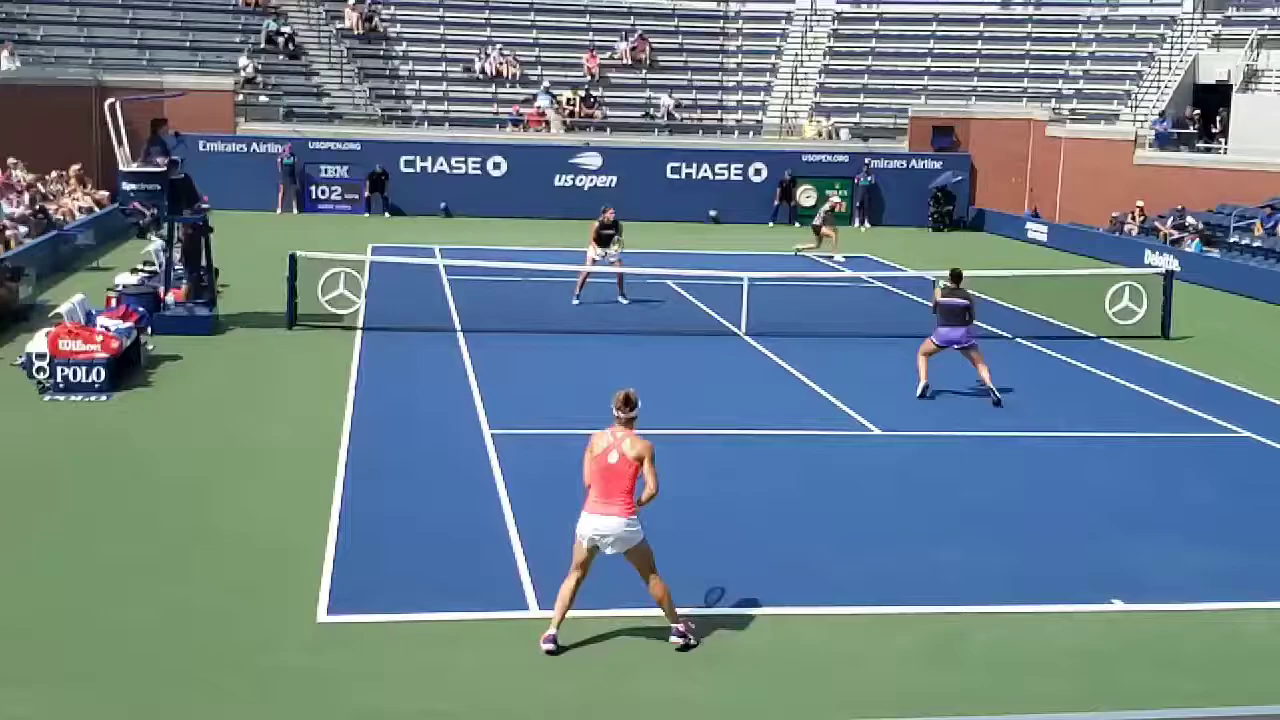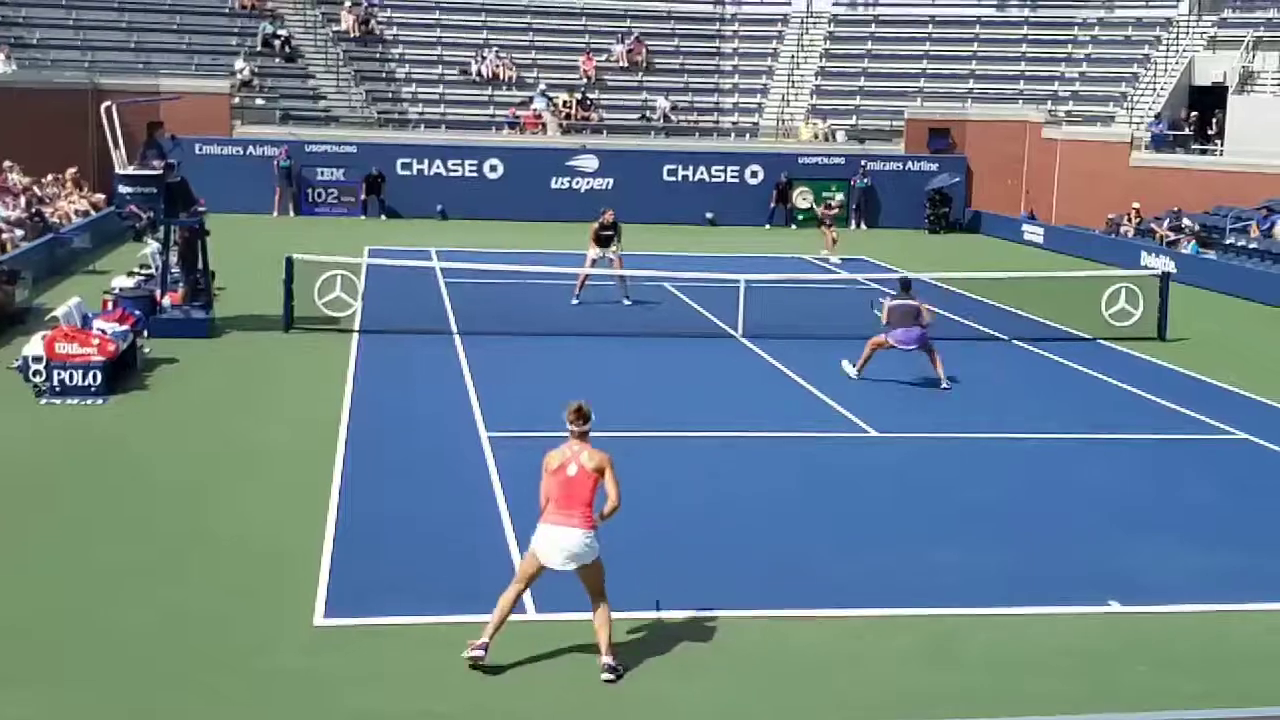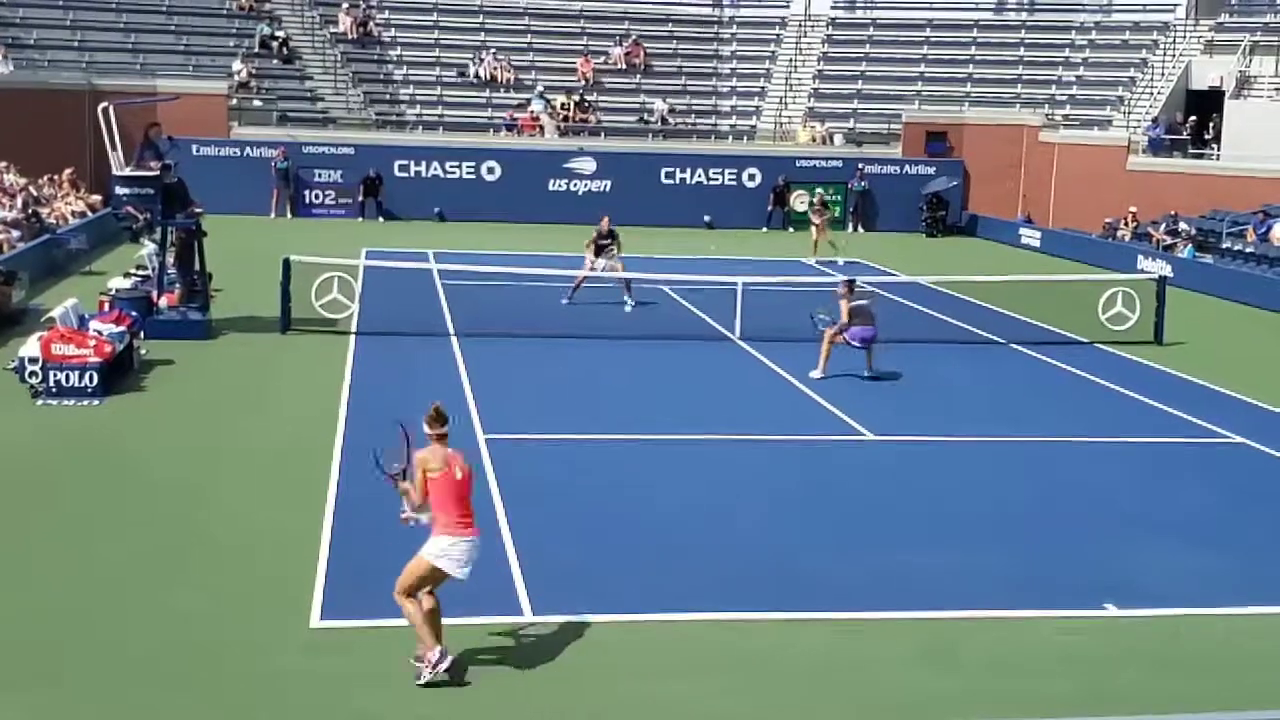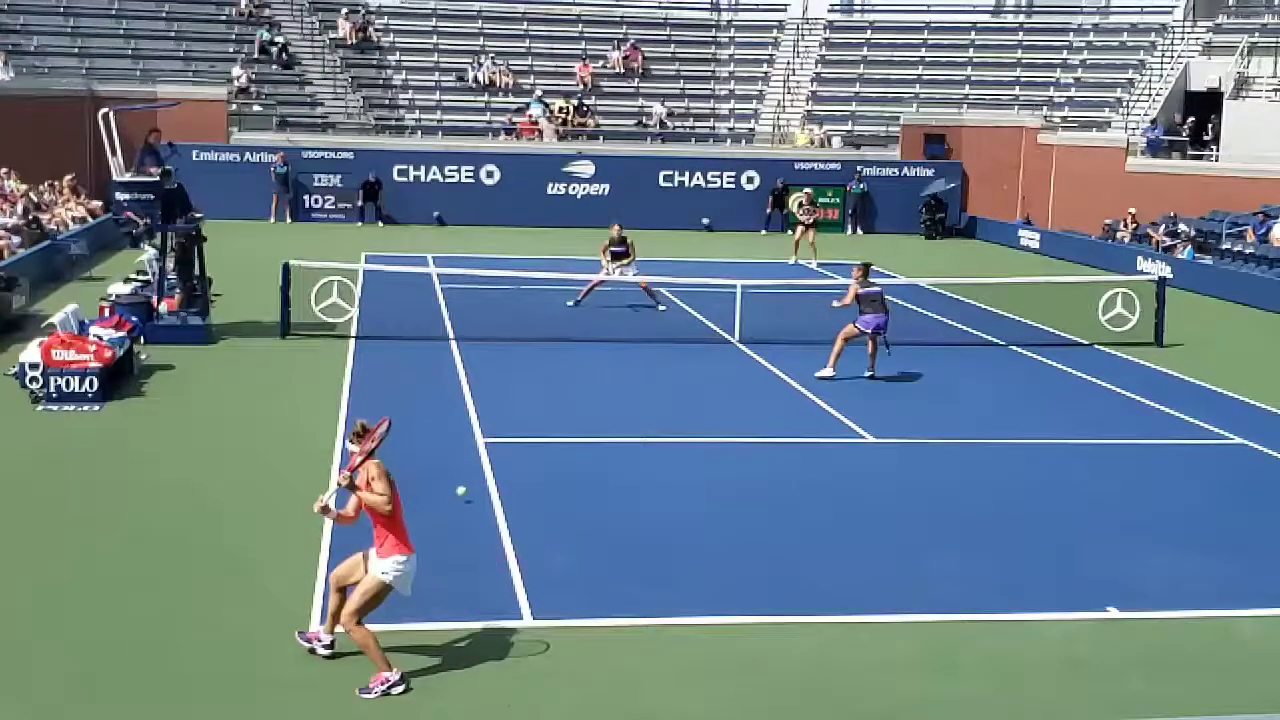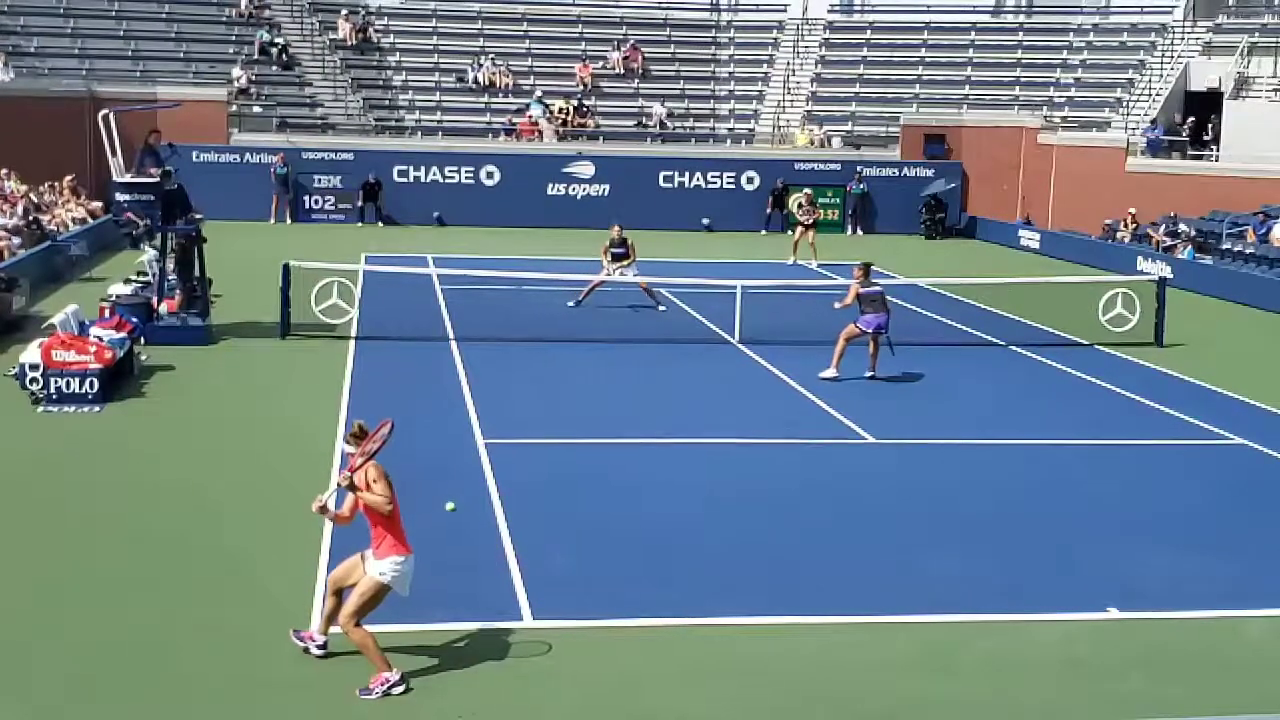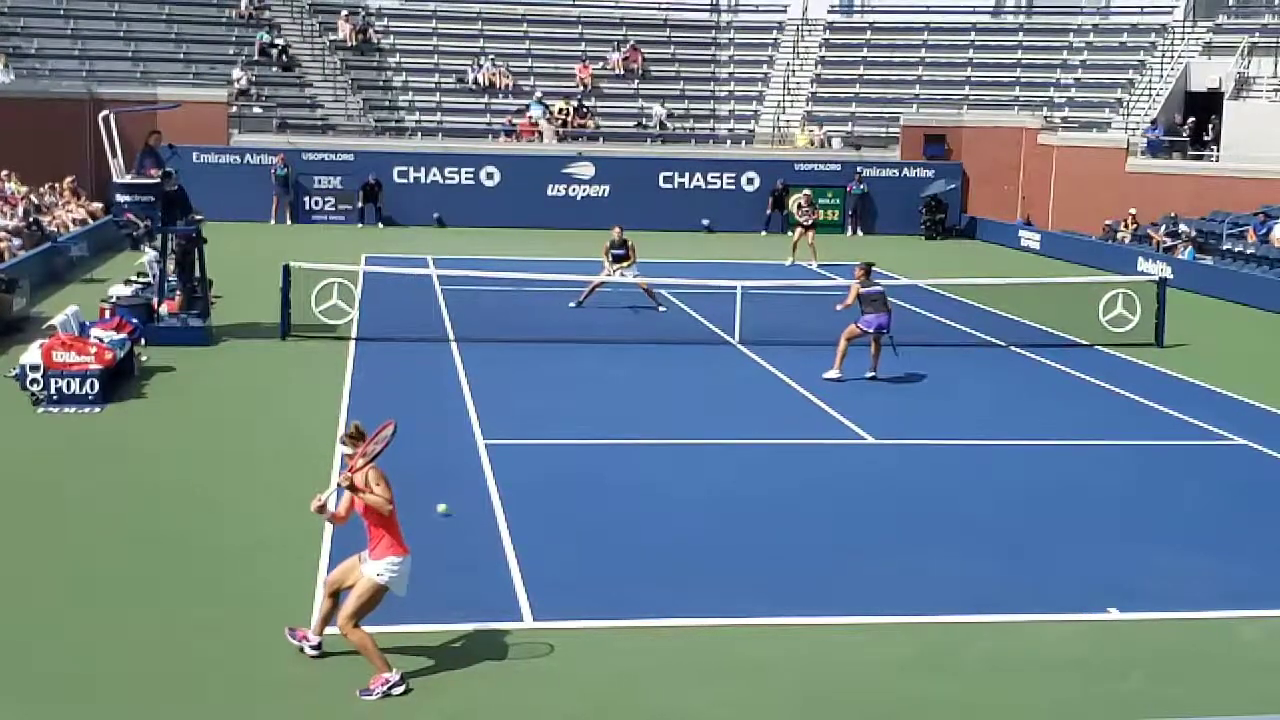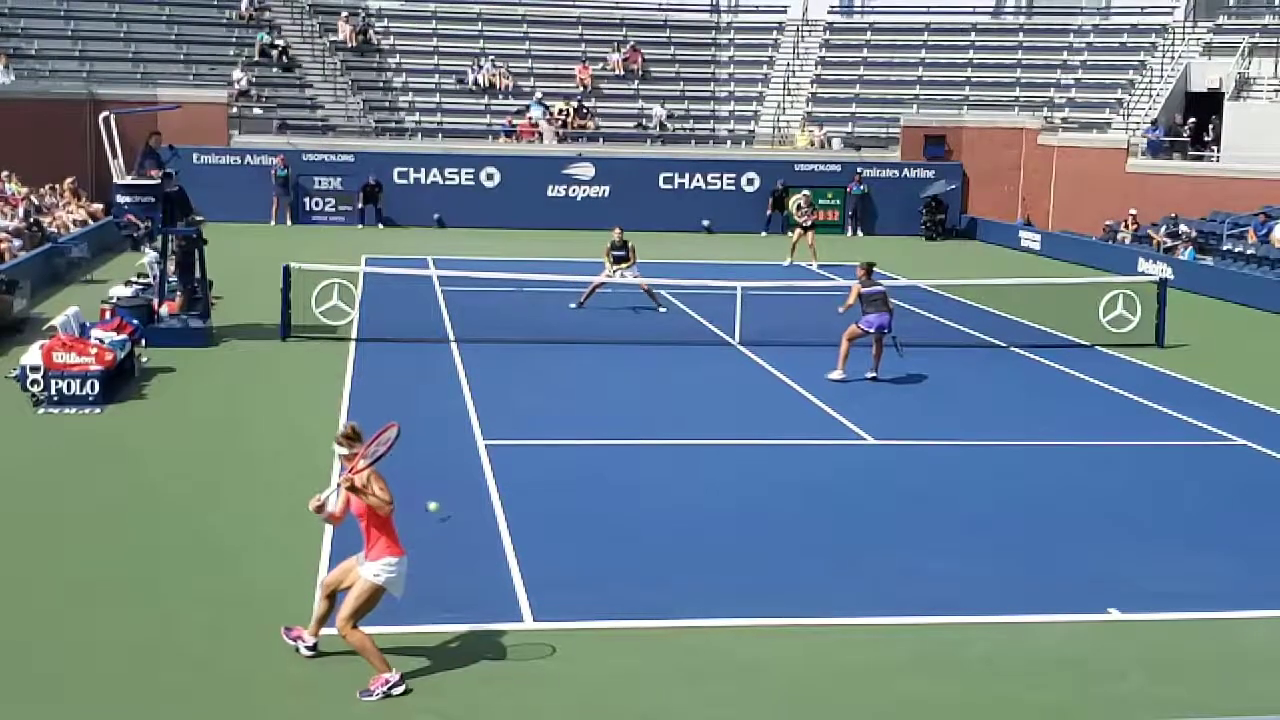
dt=0.4s
person 1, frame 1
left shoulder: (596, 439)
right shoulder: (643, 446)
left elbow: (587, 481)
right elbow: (652, 489)
left hip: (591, 518)
right hip: (623, 522)
left knee: (575, 574)
right knee: (651, 575)
left ankle: (551, 634)
right ankle: (677, 628)
person 1, frame 2
left shoulder: (551, 457)
right shoulder: (601, 459)
left elbow: (544, 503)
right elbow: (613, 502)
right wrist: (598, 518)
left hip: (548, 533)
right hip: (580, 536)
left knee: (516, 588)
right knee: (598, 598)
left ankle: (483, 643)
right ankle: (607, 661)
person 1, frame 3
left shoulder: (422, 456)
right shoulder: (460, 459)
left elbow: (419, 500)
left wrist: (403, 487)
right wrist: (419, 514)
left hip: (449, 540)
right hip: (465, 538)
left knee: (402, 593)
right knee: (423, 586)
left ankle: (436, 654)
right ankle: (433, 649)
person 1, frame 4
left shoulder: (374, 468)
right shoulder: (361, 473)
left elbow: (387, 505)
right elbow: (350, 517)
left wrist: (354, 490)
right wrist: (328, 512)
left hip: (394, 559)
right hip: (381, 553)
left knee: (349, 619)
right knee: (336, 579)
left ankle: (390, 677)
right ankle: (325, 639)
person 1, frame 5
left shoulder: (372, 470)
right shoulder: (357, 474)
left elbow: (386, 506)
right elbow: (346, 517)
left wrist: (355, 490)
right wrist: (326, 511)
left hip: (392, 559)
right hip: (378, 554)
left knee: (347, 621)
right knee: (333, 582)
left ankle: (390, 677)
right ankle: (318, 639)
person 1, frame 6
left shoulder: (370, 472)
right shoulder: (354, 476)
left elbow: (387, 507)
right elbow: (341, 517)
left wrist: (355, 491)
right wrist: (324, 511)
left hip: (389, 560)
right hip: (374, 555)
left knee: (346, 623)
right knee: (331, 584)
left ankle: (390, 678)
right ankle: (313, 639)
person 1, frame 7
left shoulder: (367, 474)
right shoulder: (349, 479)
left elbow: (388, 508)
right elbow: (337, 518)
left wrist: (357, 491)
right wrist: (321, 511)
left hip: (385, 560)
right hip: (371, 556)
left knee: (344, 625)
right knee: (328, 585)
left ankle: (390, 678)
right ankle: (309, 639)
